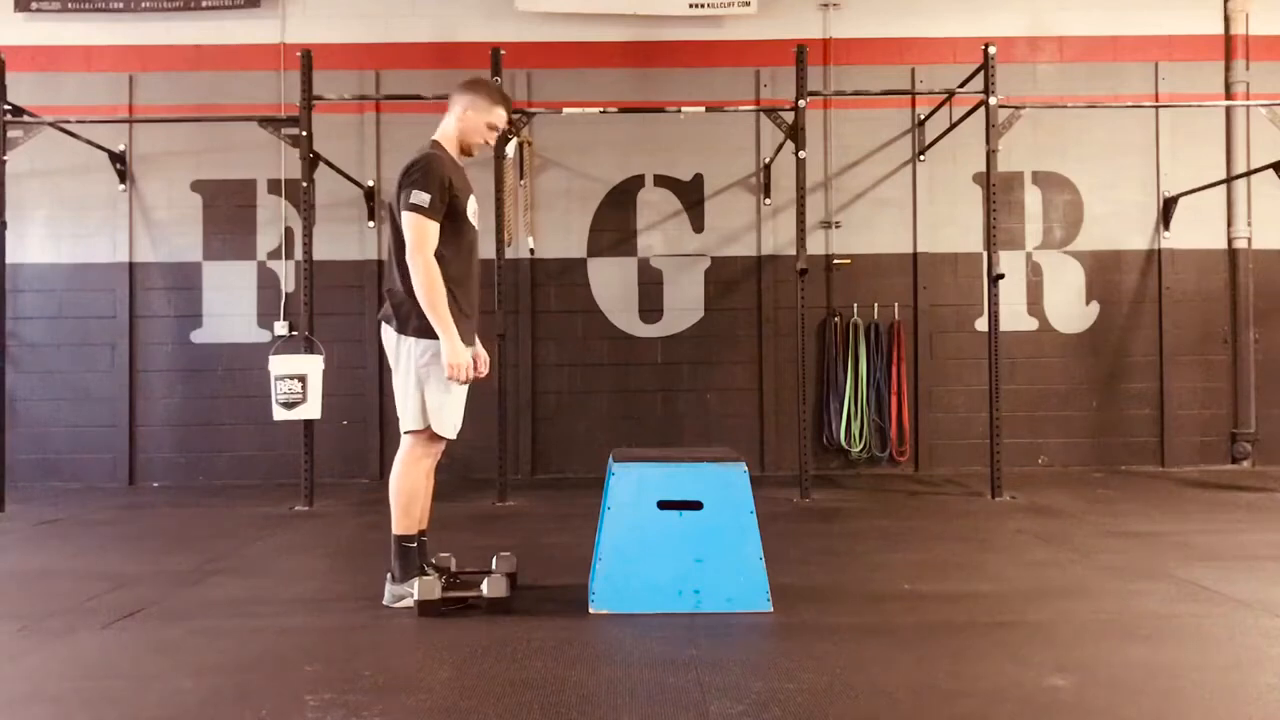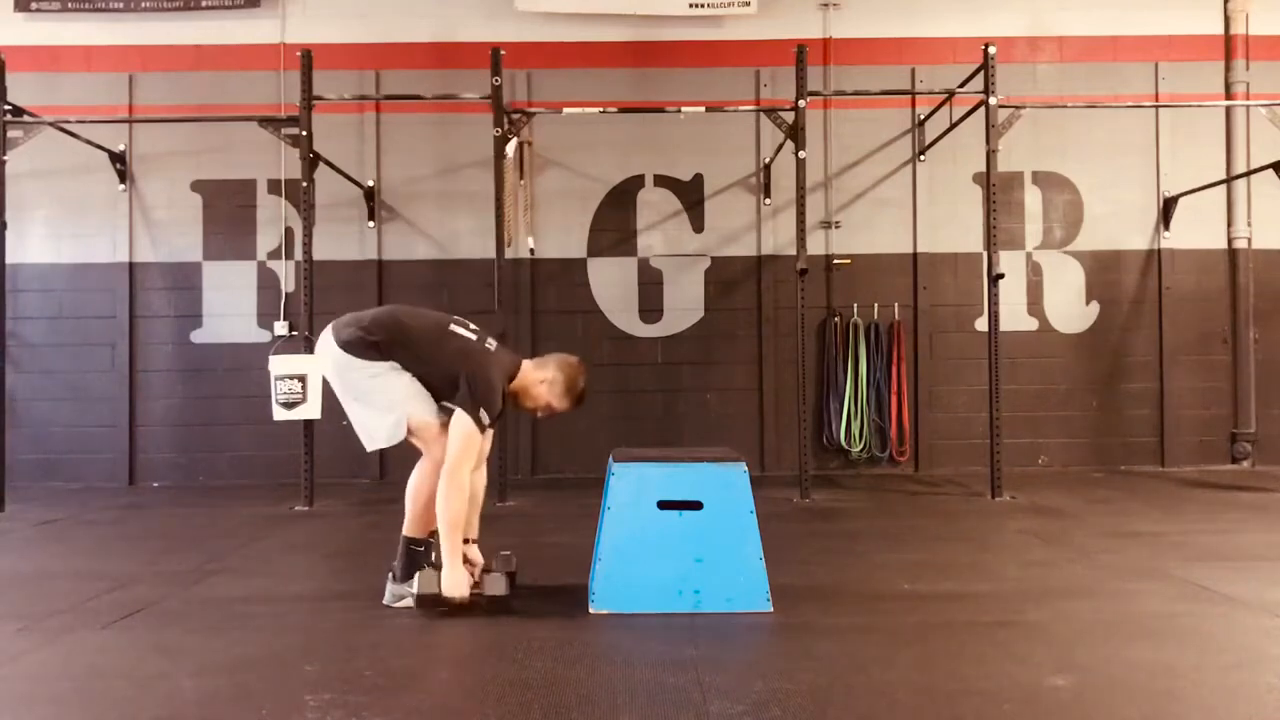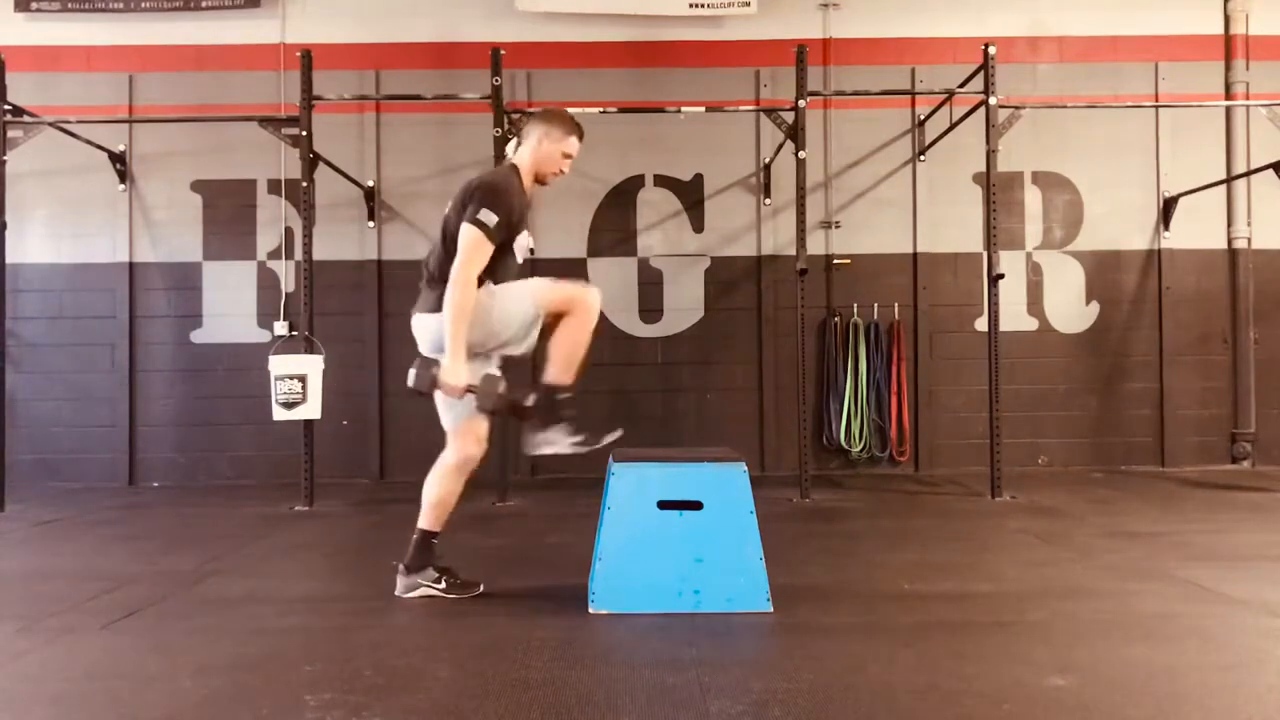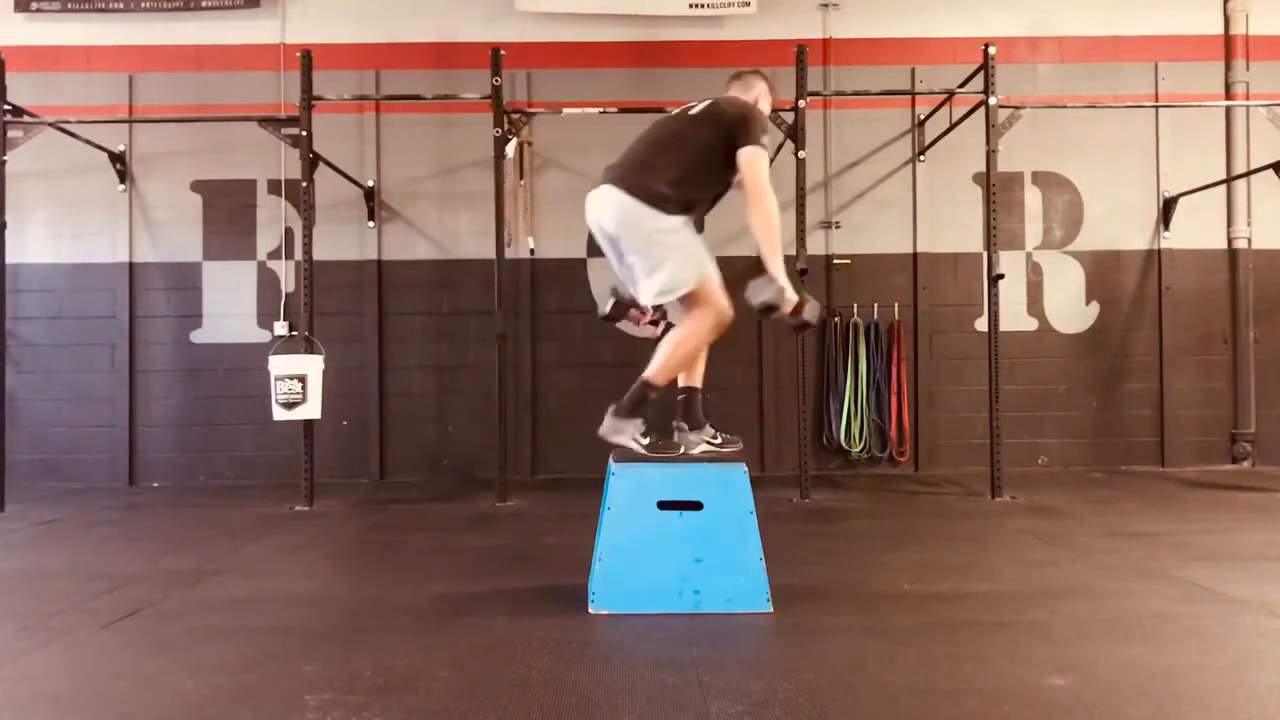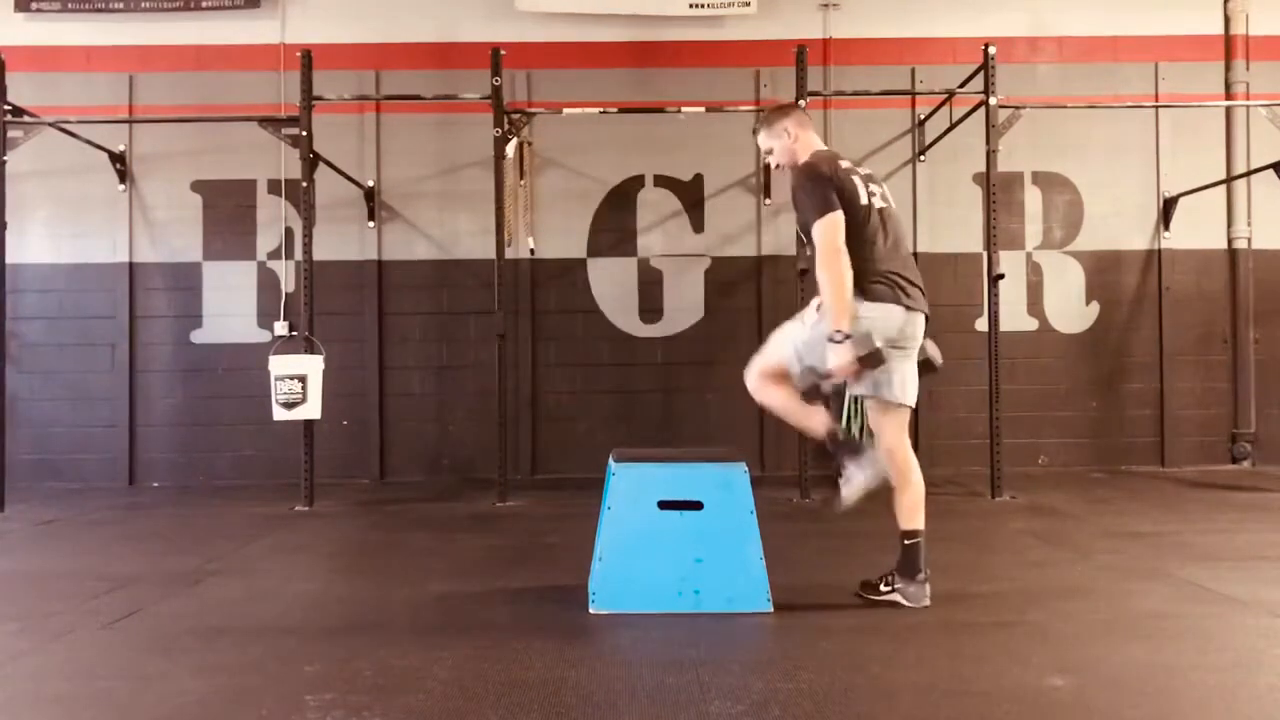
dt=1s
person 1, frame 1
left shoulder: (451, 173)
right shoulder: (428, 169)
right elbow: (419, 259)
left wrist: (471, 338)
right wrist: (450, 338)
left hip: (445, 333)
right hip: (425, 331)
left knee: (429, 444)
right knee: (422, 442)
left ankle: (417, 563)
right ankle: (404, 574)
person 1, frame 2
left shoulder: (498, 376)
right shoulder: (486, 380)
left elbow: (474, 465)
right elbow: (455, 469)
left wrist: (469, 541)
right wrist: (451, 565)
left hip: (361, 347)
right hip: (355, 350)
left knee: (440, 446)
right knee: (438, 449)
left ankle: (416, 564)
right ankle: (407, 578)
person 1, frame 3
left shoulder: (512, 194)
right shoulder: (498, 192)
right elbow: (463, 275)
left wrist: (463, 352)
right wrist: (454, 357)
left hip: (463, 321)
right hip: (451, 318)
left knee: (467, 446)
right knee: (581, 299)
left ankle: (419, 566)
right ankle: (547, 422)
person 1, frame 4
left shoulder: (686, 118)
right shoulder: (747, 114)
right elbow: (759, 197)
left wrist: (636, 285)
right wrist: (778, 277)
left hip: (604, 201)
right hip: (642, 207)
left knee: (696, 309)
right knee: (711, 312)
left ankle: (691, 427)
right ankle: (627, 415)
person 1, frame 5
left shoulder: (811, 177)
right shoulder: (856, 175)
left elbow: (833, 258)
left wrist: (840, 337)
left hip: (860, 306)
right hip: (905, 310)
left knee: (761, 376)
right knee: (894, 440)
left ankle: (852, 453)
right ankle: (911, 574)
